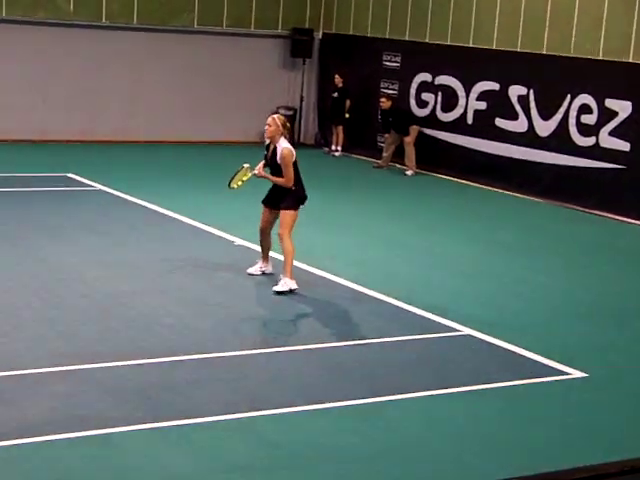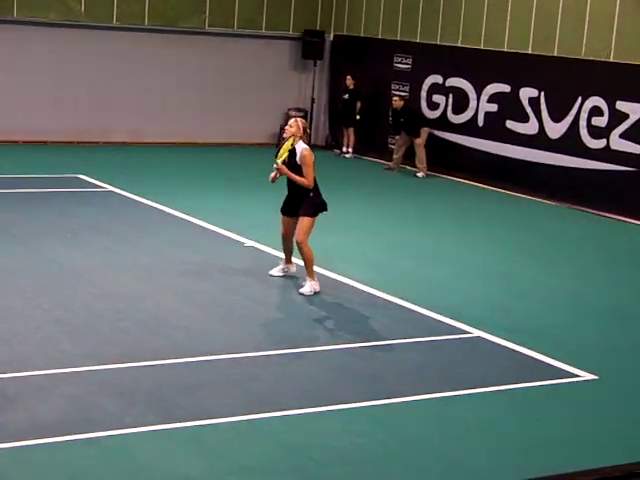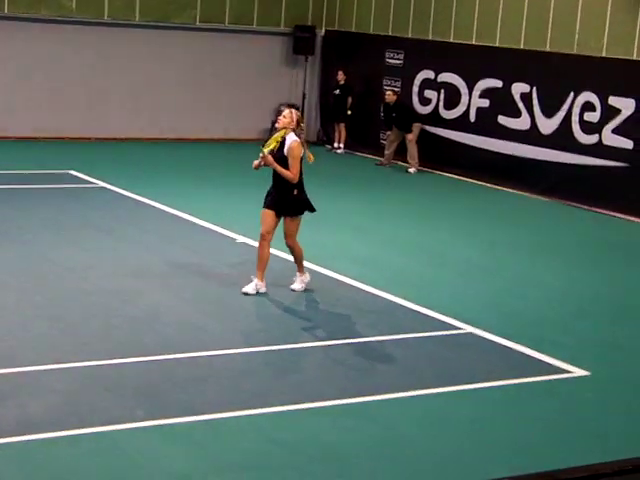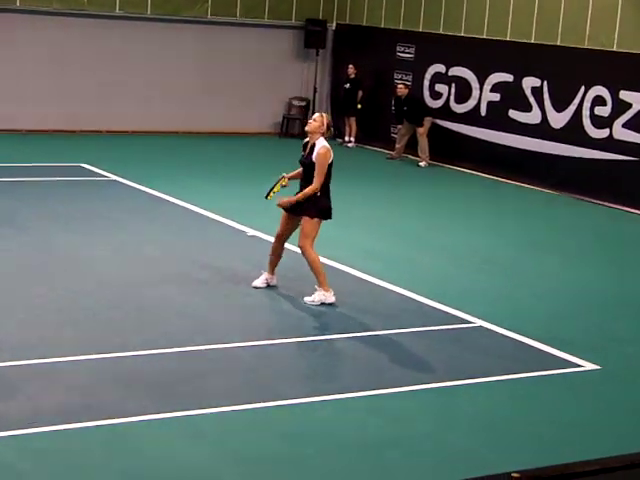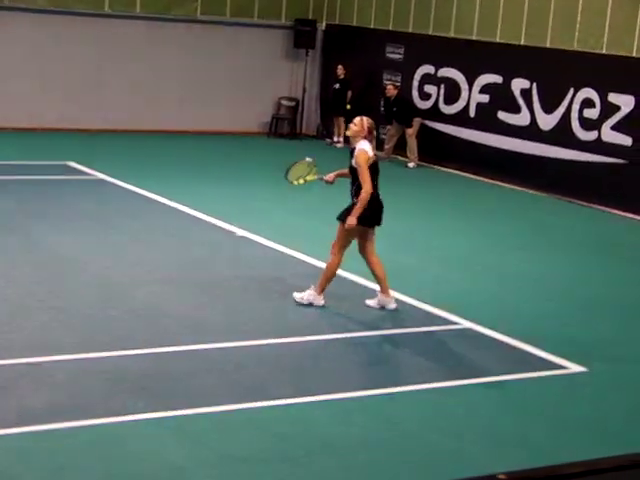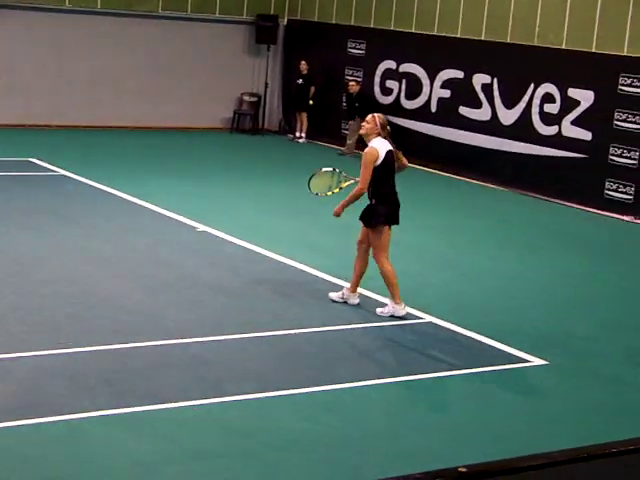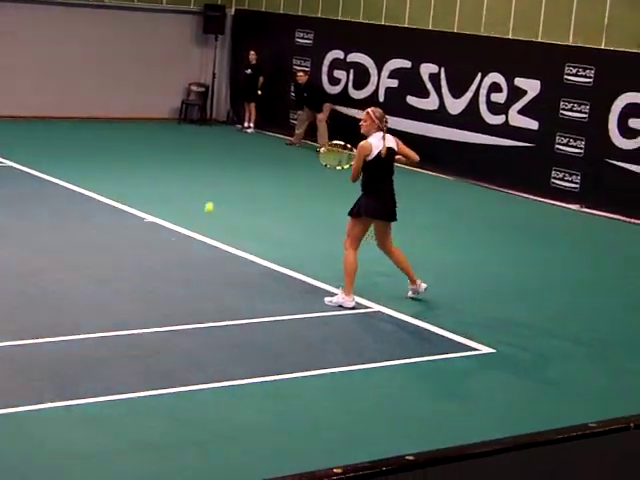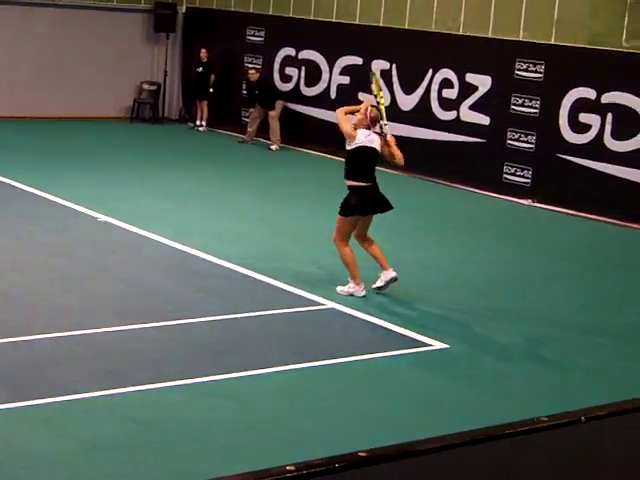
dt=0.5s
person 1, frame 1
left shoulder: (285, 151)
right shoulder: (270, 143)
left elbow: (288, 183)
left wrist: (264, 176)
right wrist: (263, 164)
left hip: (291, 193)
right hip: (277, 190)
left knee: (284, 233)
right knee: (264, 228)
left ankle: (288, 279)
right ankle: (265, 264)
person 1, frame 2
left shoulder: (304, 152)
left elbow: (309, 183)
left wrist: (287, 173)
right wrist: (277, 173)
left hip: (308, 200)
right hip: (292, 197)
left knee: (300, 240)
right knee: (286, 236)
left ankle: (312, 281)
right ankle: (288, 264)
person 1, frame 3
left shoulder: (293, 144)
left elbow: (293, 177)
left wrist: (272, 164)
right wrist: (263, 161)
left hip: (292, 197)
right hip: (275, 193)
left knee: (290, 241)
right knee: (264, 236)
left ankle: (302, 275)
right ankle: (259, 282)
person 1, frame 4
left shoulder: (322, 149)
right shoulder: (308, 143)
left elbow: (316, 185)
left wrist: (291, 200)
right wrist: (290, 175)
left hip: (317, 201)
right hip: (305, 196)
left knee: (305, 244)
right knee: (280, 237)
left ankle: (325, 291)
right ankle: (269, 276)
person 1, frame 5
left shoulder: (361, 152)
right shoulder: (363, 148)
left elbow: (366, 189)
left wrist: (353, 216)
right wrist: (336, 174)
left hip: (364, 206)
right hip: (372, 206)
left knee: (337, 249)
right knee: (367, 252)
left ankle: (316, 294)
right ankle: (386, 296)
person 1, frame 6
left shoulder: (371, 151)
right shoulder: (387, 144)
left elbow: (361, 189)
right elbow: (404, 164)
left wrist: (341, 206)
left hip: (381, 205)
right hip: (389, 202)
left knee: (380, 256)
right knee: (362, 246)
left ankle: (397, 304)
right ankle: (350, 292)
person 1, frame 7
left shoulder: (365, 145)
right shoulder: (392, 141)
left elbow: (354, 178)
right elbow: (415, 159)
left hip: (370, 200)
right hip: (387, 199)
left knee: (350, 246)
right knee: (386, 245)
left ankle: (347, 296)
right ankle: (415, 283)
person 1, frame 8
left shoulder: (352, 134)
right shoulder: (380, 140)
left elbow: (340, 112)
right elbow: (400, 161)
left wrist: (360, 107)
right wrist: (391, 142)
left hip: (357, 196)
right hip: (372, 194)
left knee: (340, 241)
right knee: (362, 236)
left ankle: (357, 285)
right ankle: (387, 271)
